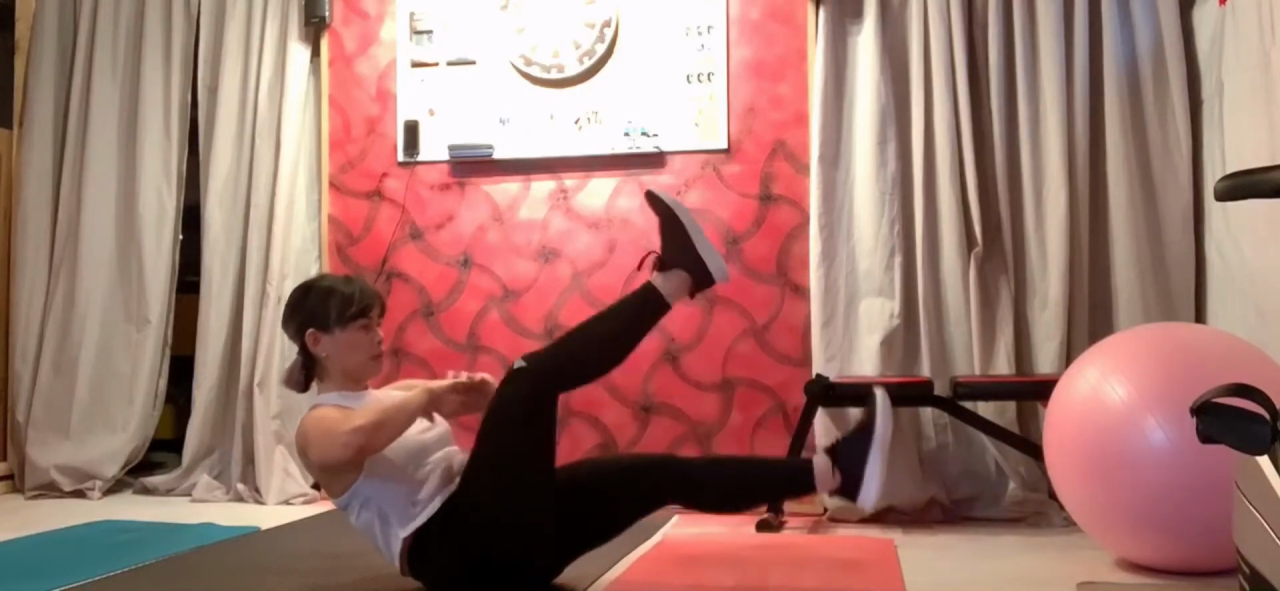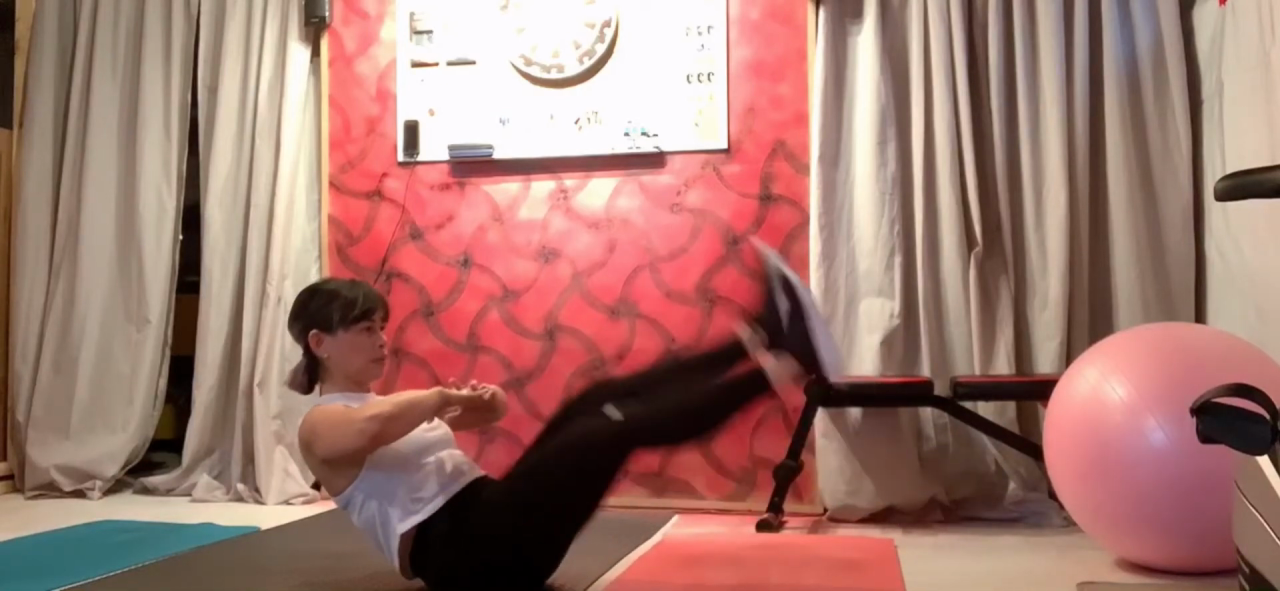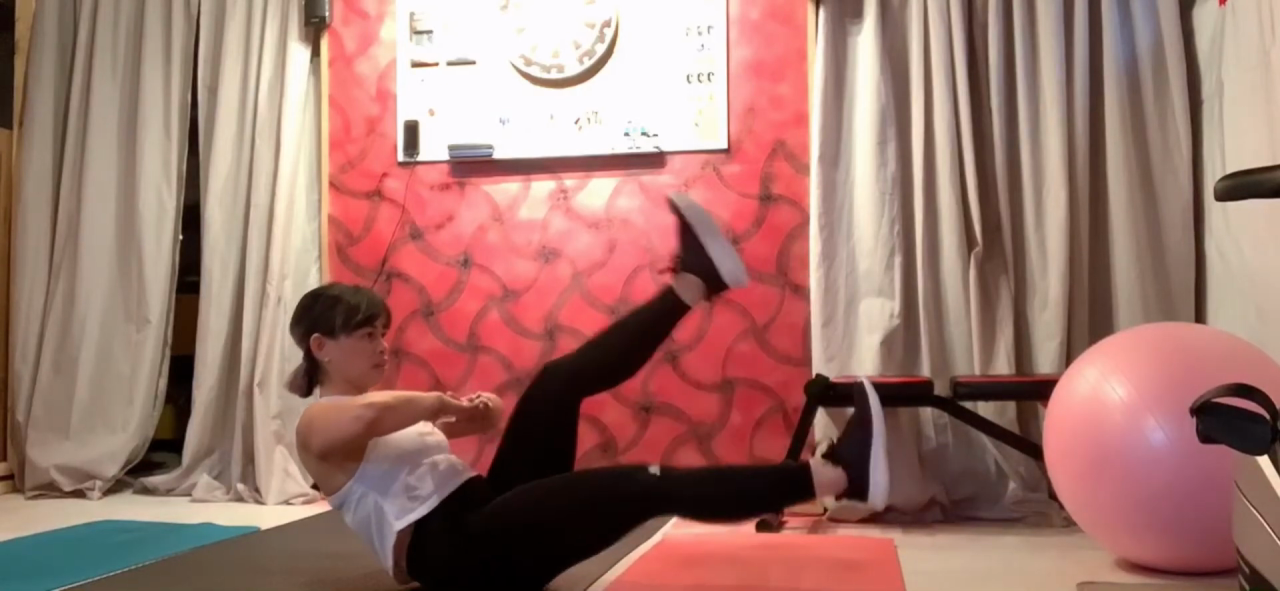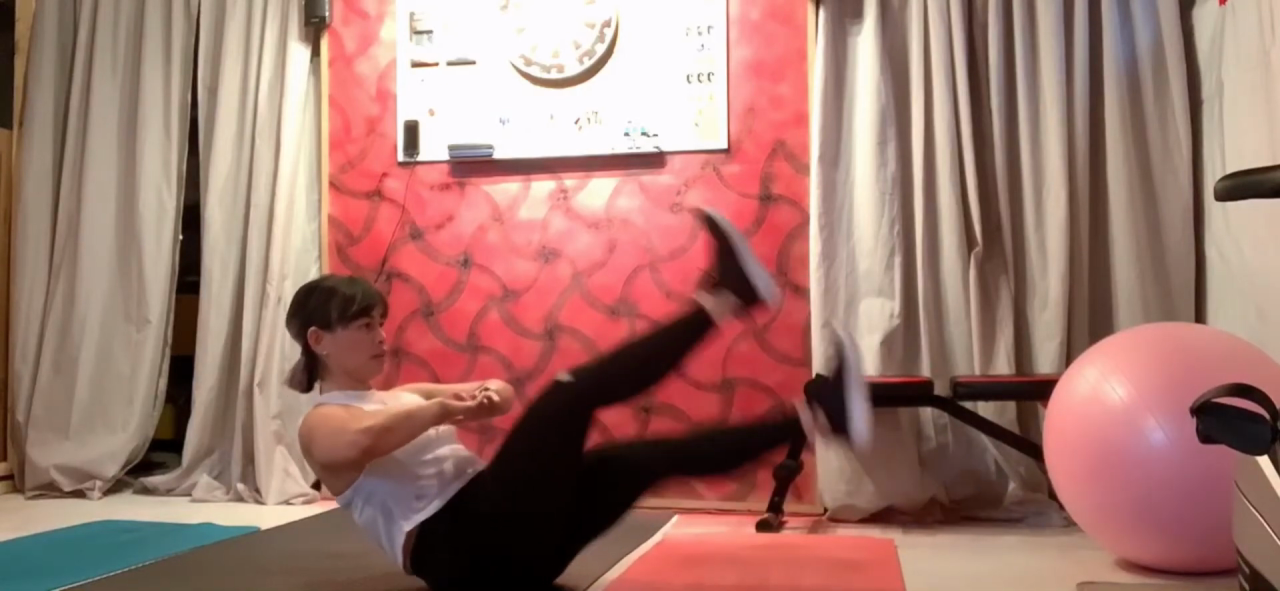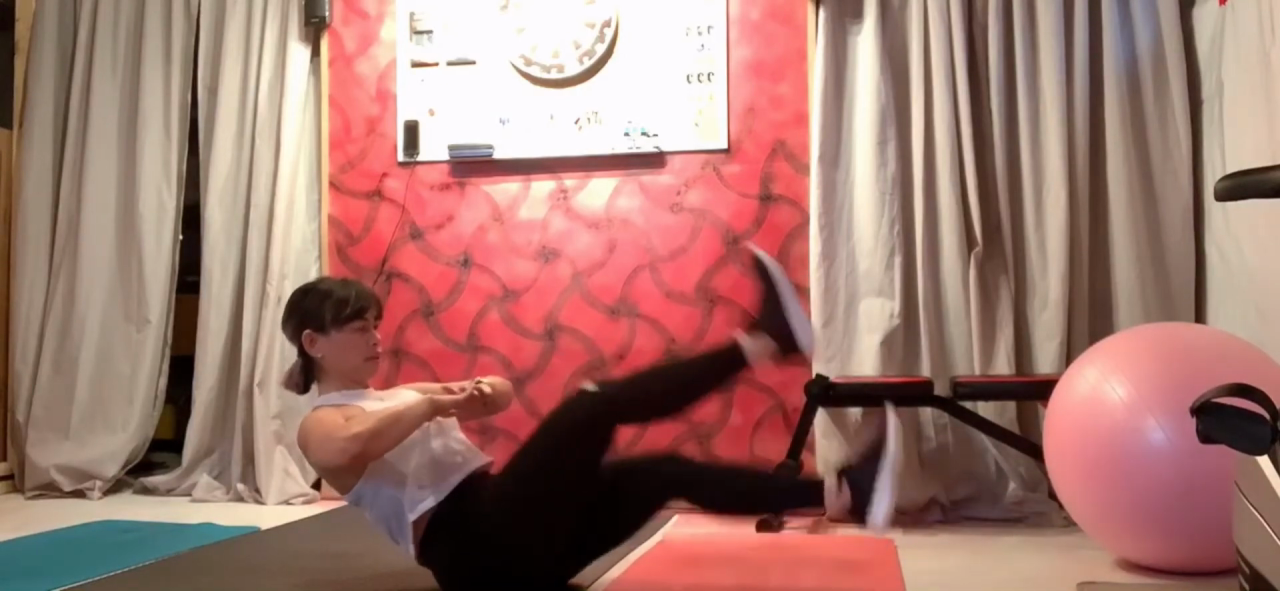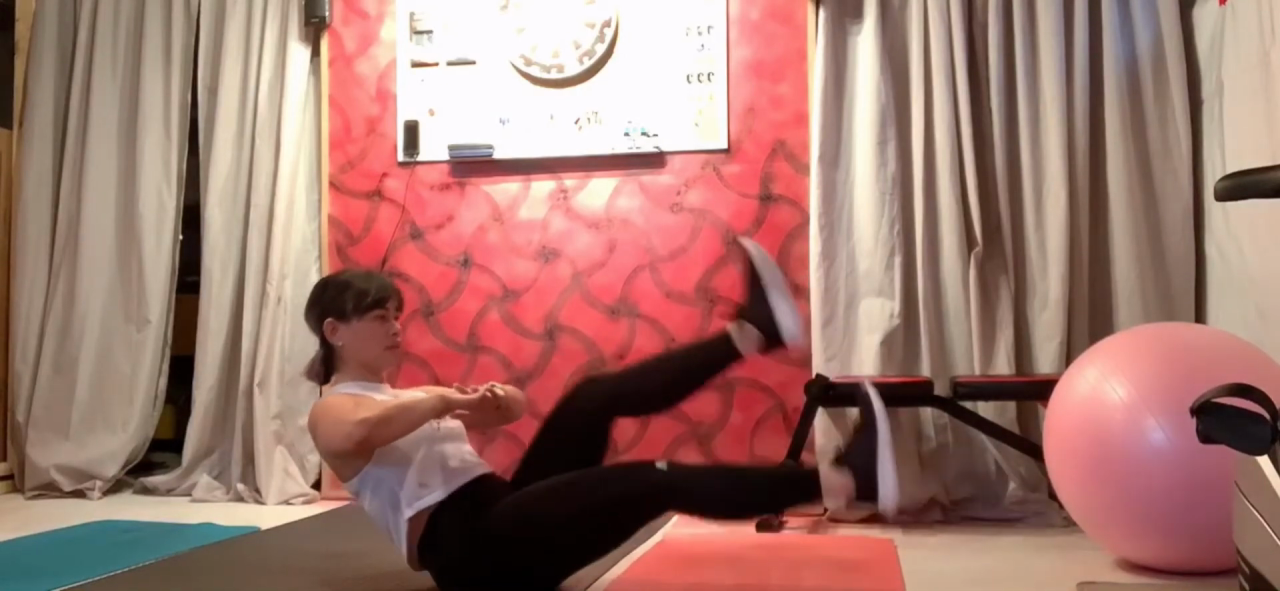
dt=0.5s
person 1, frame 1
left shoulder: (391, 395)
right shoulder: (321, 425)
left elbow: (486, 395)
right elbow: (352, 442)
left wrist: (467, 391)
right wrist: (428, 396)
left hip: (511, 534)
left knee: (661, 473)
right knee: (532, 378)
left ankle: (829, 472)
right ankle: (674, 279)
person 1, frame 2
left shoulder: (385, 405)
right shoulder: (321, 425)
left elbow: (490, 412)
right elbow: (364, 432)
left wrist: (476, 400)
right wrist: (440, 396)
left hip: (496, 532)
left knee: (598, 403)
right knee: (615, 426)
left ankle: (757, 344)
right ankle: (774, 371)
person 1, frame 3
left shoulder: (390, 406)
right shoulder: (319, 425)
left elbow: (488, 414)
right elbow: (366, 419)
left wrist: (477, 406)
right wrist: (439, 405)
left hip: (494, 518)
left knee: (557, 381)
right knee: (646, 486)
left ankle: (690, 285)
right ankle: (832, 476)
person 1, frame 4
left shoulder: (399, 399)
right shoulder: (322, 425)
left elbow: (502, 394)
right elbow: (359, 442)
left wrist: (484, 395)
right wrist: (444, 409)
left hip: (511, 537)
left knee: (650, 458)
right knee: (571, 391)
left ankle: (816, 418)
right ankle: (720, 301)
person 1, frame 5
left shoulder: (397, 399)
right shoulder: (321, 426)
left elbow: (504, 396)
right elbow: (348, 450)
left wrist: (479, 389)
right wrist: (430, 407)
left hip: (516, 530)
left knee: (670, 473)
right knee: (595, 402)
left ankle: (840, 495)
right ankle: (759, 342)
person 1, frame 6
left shoulder: (408, 400)
right shoulder: (332, 413)
left elbow: (517, 405)
right elbow: (358, 433)
left wrist: (490, 396)
right wrist: (442, 403)
left hip: (509, 519)
left knee: (595, 396)
right knee: (657, 481)
left ankle: (749, 333)
right ankle: (844, 480)
